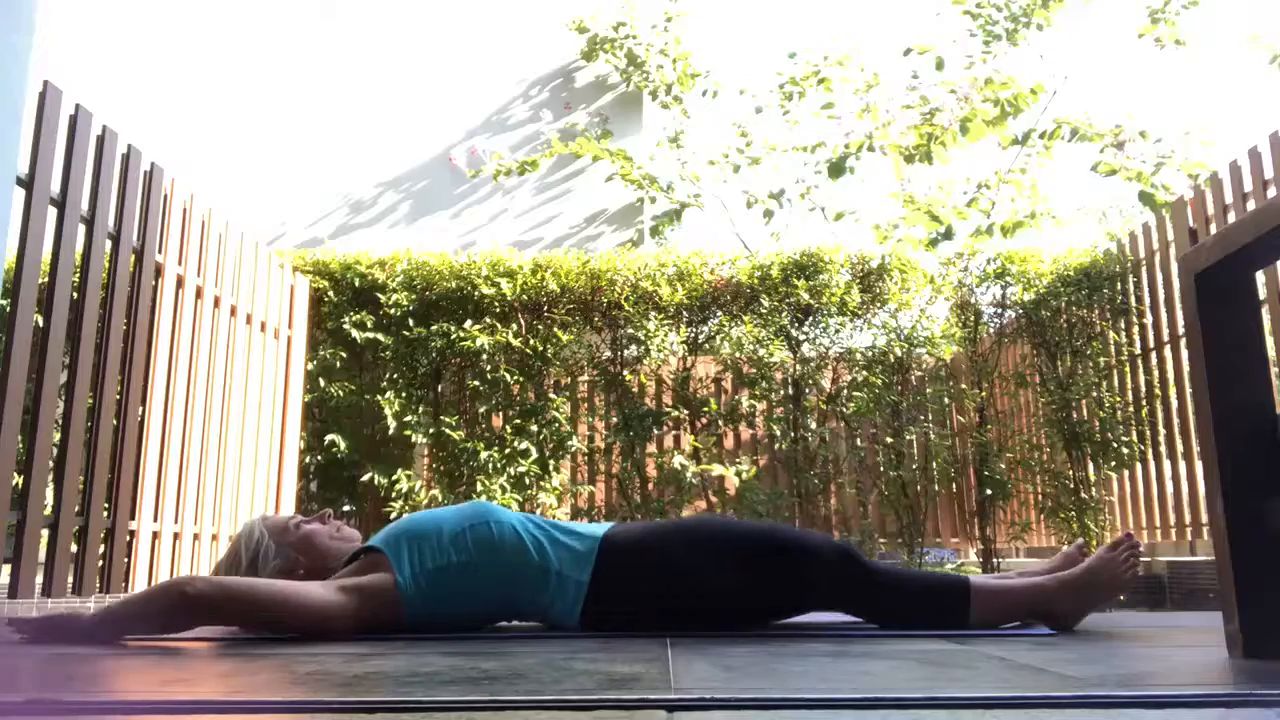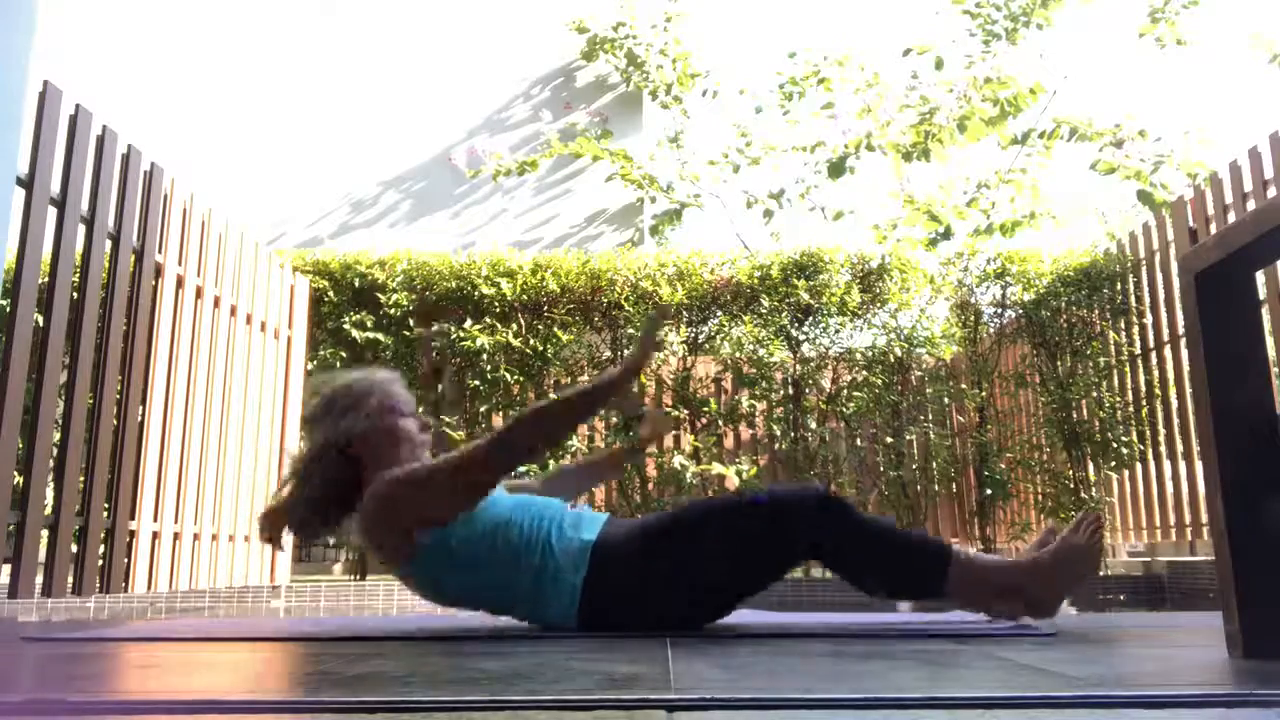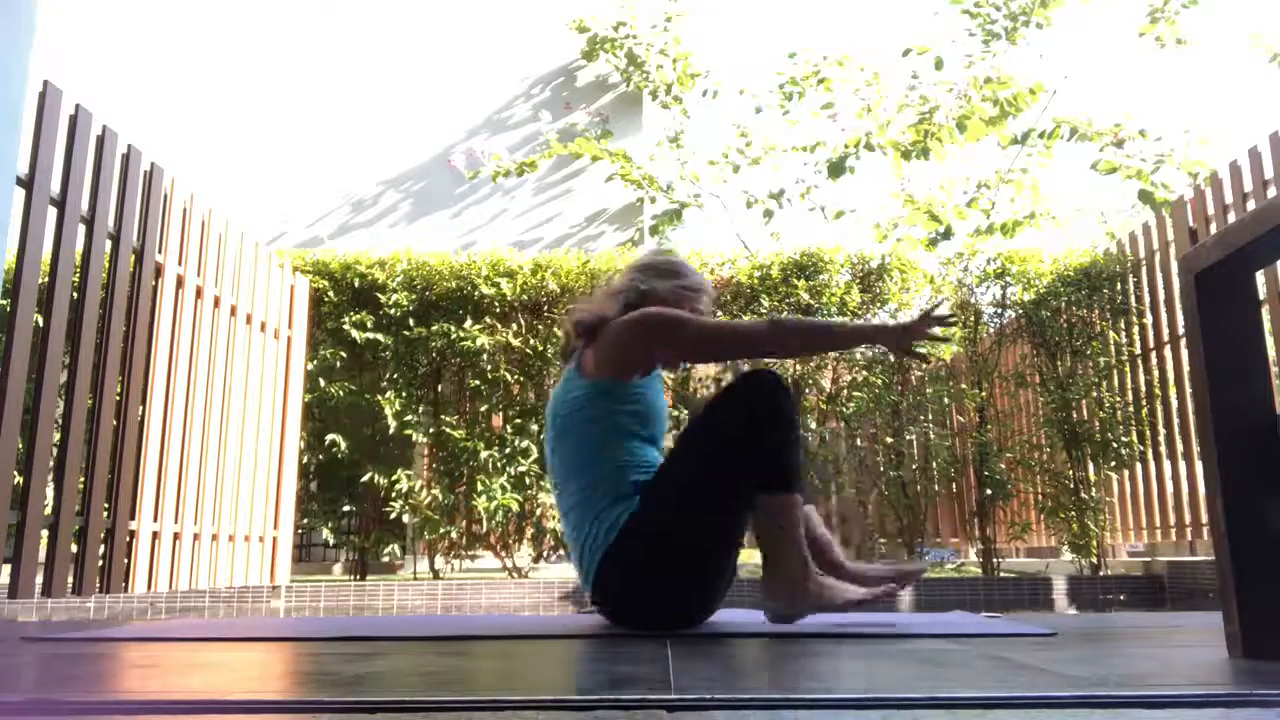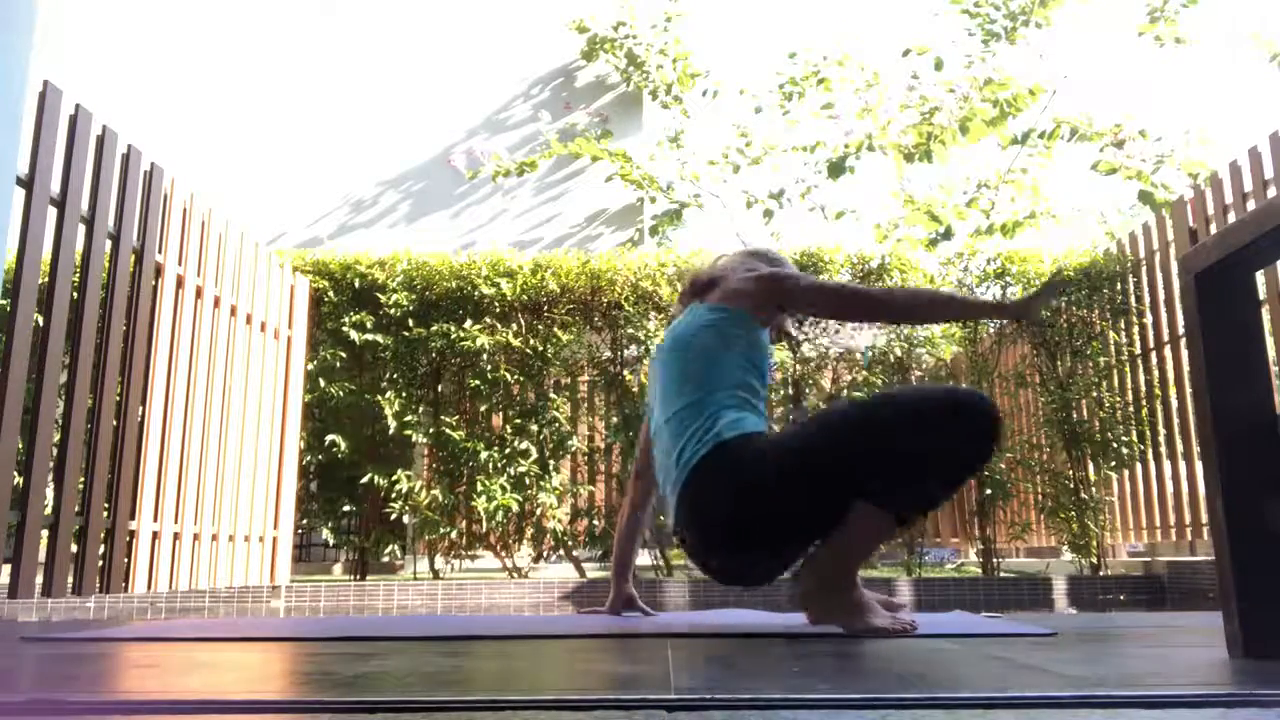
dt=0.5s
person 1, frame 1
left shoulder: (371, 563)
right shoulder: (359, 595)
right elbow: (201, 595)
left hip: (619, 551)
right hip: (618, 584)
left knee: (822, 559)
right knee: (832, 574)
left ankle: (1033, 590)
right ankle: (1045, 596)
person 1, frame 2
left shoulder: (416, 503)
right shoulder: (392, 507)
left elbow: (535, 486)
right elbow: (507, 450)
left wrist: (621, 452)
right wrist: (617, 379)
left hip: (614, 557)
right hip: (617, 587)
left knee: (804, 523)
right knee: (812, 514)
left ankle: (996, 582)
right ankle: (1011, 579)
person 1, frame 3
left shoulder: (599, 364)
right shoulder: (635, 332)
right elbow: (767, 335)
right wrist: (888, 332)
left hip: (634, 579)
right hip: (648, 574)
left knee: (748, 451)
right knee: (760, 393)
left ankle: (839, 570)
right ankle: (793, 579)
person 1, frame 4
left shoulder: (683, 336)
right shoulder: (755, 287)
left elbow: (641, 479)
right elbow: (880, 301)
left wrist: (621, 587)
right wrist: (1003, 308)
left hip: (709, 528)
right hip: (739, 494)
right knee: (964, 417)
left ankle: (831, 578)
right ankle: (830, 584)
